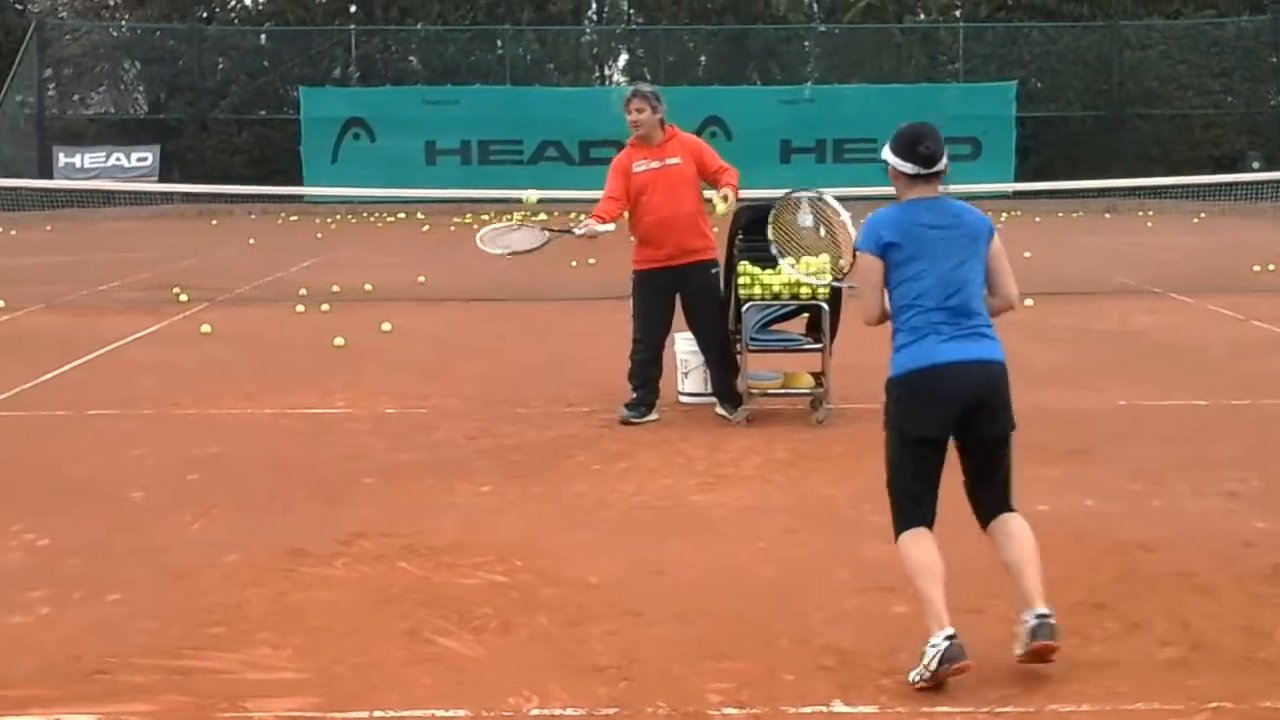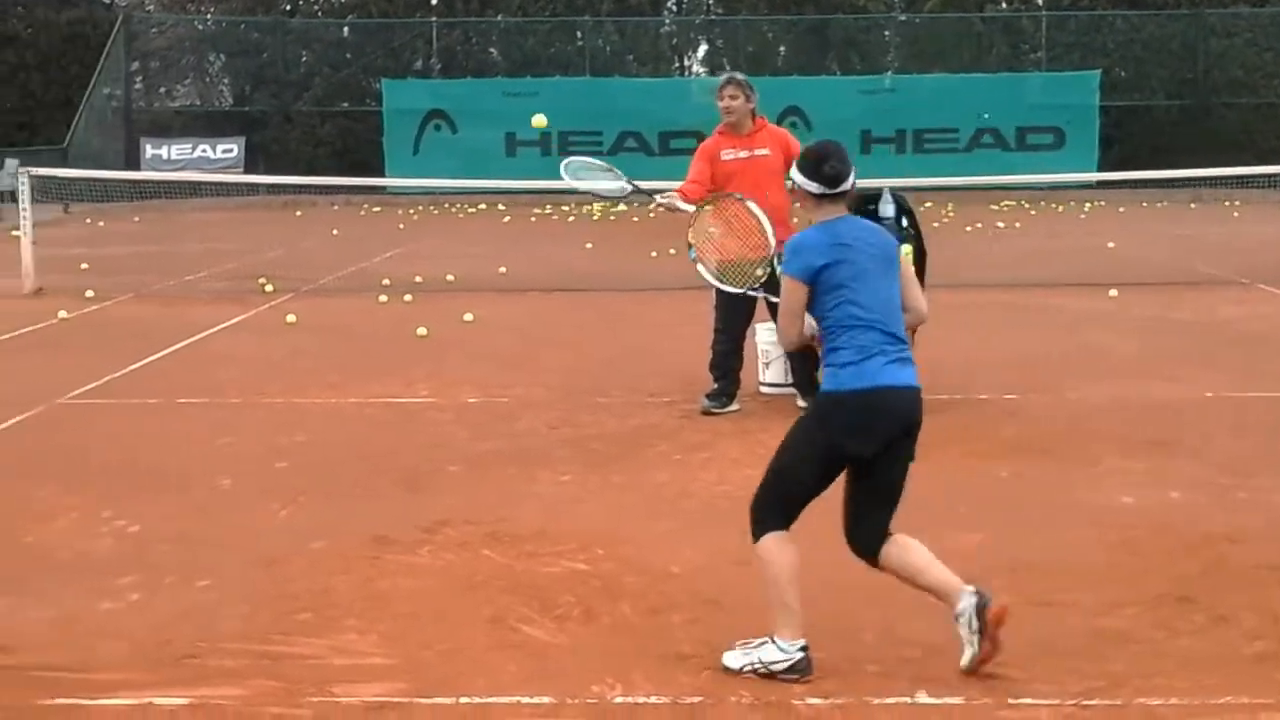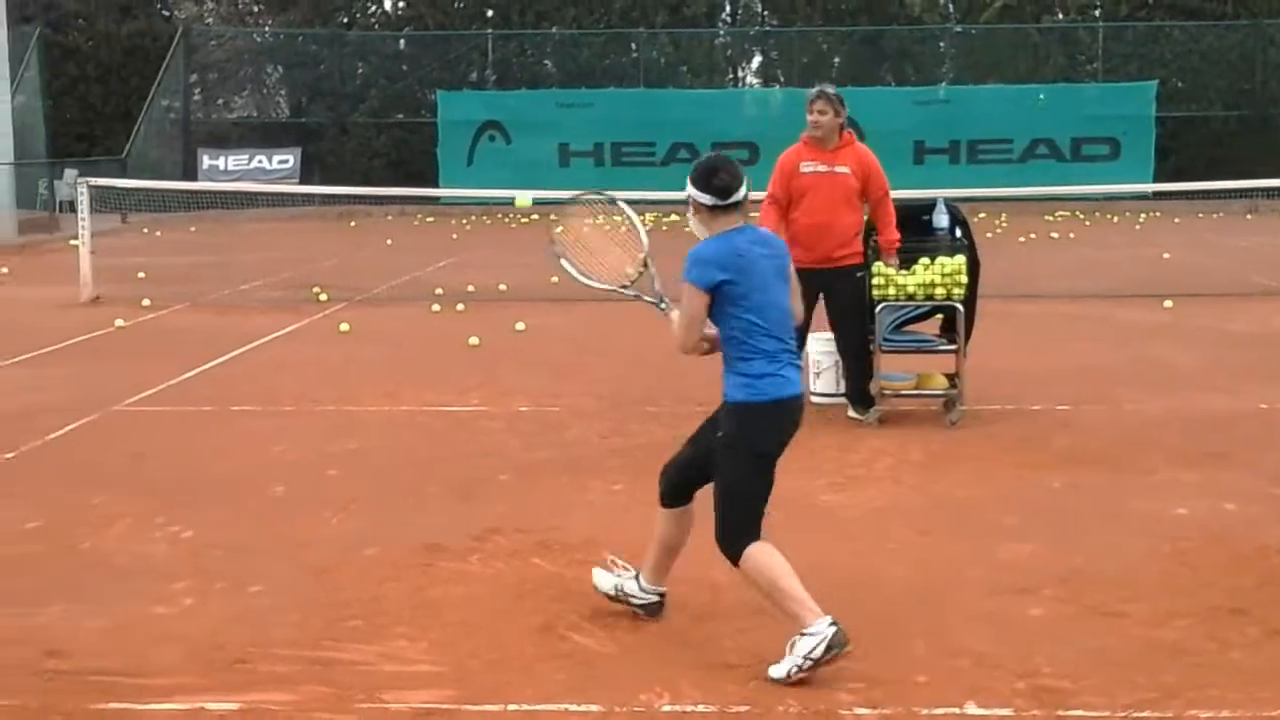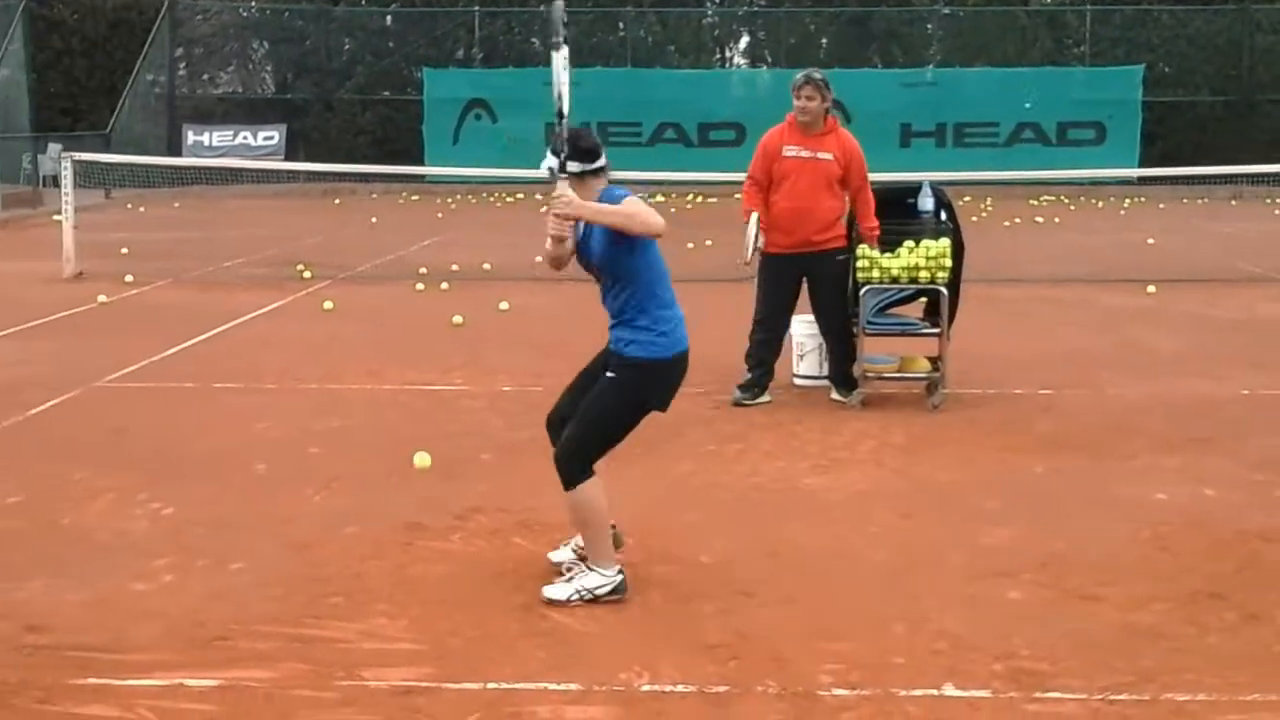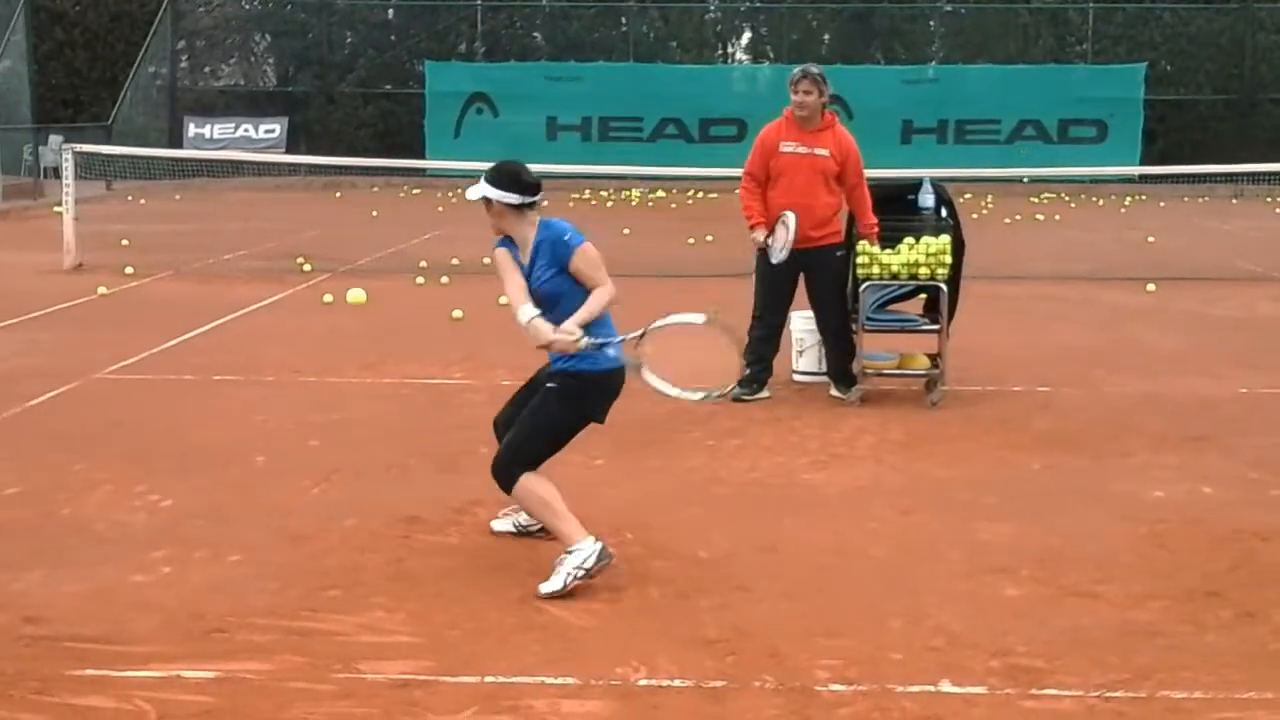
dt=0.3s
person 1, frame 1
left shoulder: (879, 227)
right shoulder: (977, 221)
left elbow: (870, 314)
right elbow: (1006, 297)
left hip: (923, 380)
right hip: (986, 371)
left knee: (912, 517)
right knee: (996, 506)
left ankle: (943, 637)
right ankle: (1038, 618)
person 1, frame 2
left shoulder: (803, 248)
right shoulder: (883, 239)
left elbow: (790, 336)
right elbow: (916, 313)
left hip: (852, 400)
right hip: (903, 397)
left knee: (769, 514)
right knee: (871, 536)
left ankle: (788, 645)
right ankle: (968, 601)
person 1, frame 3
left shoulder: (707, 255)
right shoulder: (773, 244)
left elbow: (690, 341)
left wrist: (683, 329)
left hip: (761, 405)
right hip: (772, 397)
left knee: (736, 537)
right knee: (677, 481)
left ankle: (817, 630)
right ankle: (648, 586)
person 1, frame 4
left shoulder: (619, 203)
right shoulder: (580, 213)
left elbow: (655, 226)
right elbow: (558, 260)
left wrist: (585, 210)
right wrist: (557, 234)
left hip: (652, 357)
right hip: (627, 348)
left knee: (572, 456)
right knee: (561, 425)
left ankle: (604, 573)
right ankle: (594, 539)
person 1, frame 5
left shoulder: (559, 237)
right shoulder: (505, 248)
left elbow: (606, 289)
right elbow: (516, 294)
left wrist: (577, 323)
right wrist: (535, 323)
left hip: (588, 371)
right hip: (586, 368)
left knee: (508, 464)
right knee: (507, 427)
left ankle: (583, 550)
right ankle: (536, 513)
person 2, frame 1
left shoulder: (689, 145)
right shoulder: (624, 160)
left elbow: (725, 173)
right elbow: (614, 200)
left wrist: (728, 189)
right wrist: (596, 218)
left hip: (698, 259)
right hip: (650, 264)
left knee: (714, 333)
right knee: (647, 338)
left ankle: (729, 398)
right ankle: (643, 402)
person 2, frame 2
left shoulder: (778, 137)
right shoulder: (711, 147)
right elbow: (697, 185)
right wrist: (679, 197)
left hip: (780, 249)
right knee: (729, 328)
left ankle: (809, 389)
right ankle: (724, 392)
person 2, frame 3
left shoulder: (861, 157)
right shoulder: (791, 157)
left elbow: (881, 204)
right elbow: (774, 204)
left wrist: (889, 248)
left hip: (846, 265)
right hip: (797, 265)
left knee: (853, 338)
left ankle: (861, 401)
person 2, frame 4
left shoulder: (845, 143)
right shoulder: (774, 139)
left elbow: (860, 192)
right elbow: (754, 186)
left wrist: (870, 236)
right wrist: (756, 226)
left hip: (828, 249)
right hip: (778, 249)
left knee: (836, 321)
right knee: (768, 320)
left ankle: (844, 383)
right ankle: (756, 383)
person 2, frame 5
left shoulder: (841, 139)
right shoulder: (771, 135)
left elbow: (856, 188)
right elbow: (751, 182)
left wrist: (869, 233)
right wrist: (757, 224)
left hip: (826, 245)
left knee: (834, 317)
right knee: (766, 317)
left ankle: (843, 380)
right ankle: (755, 379)
